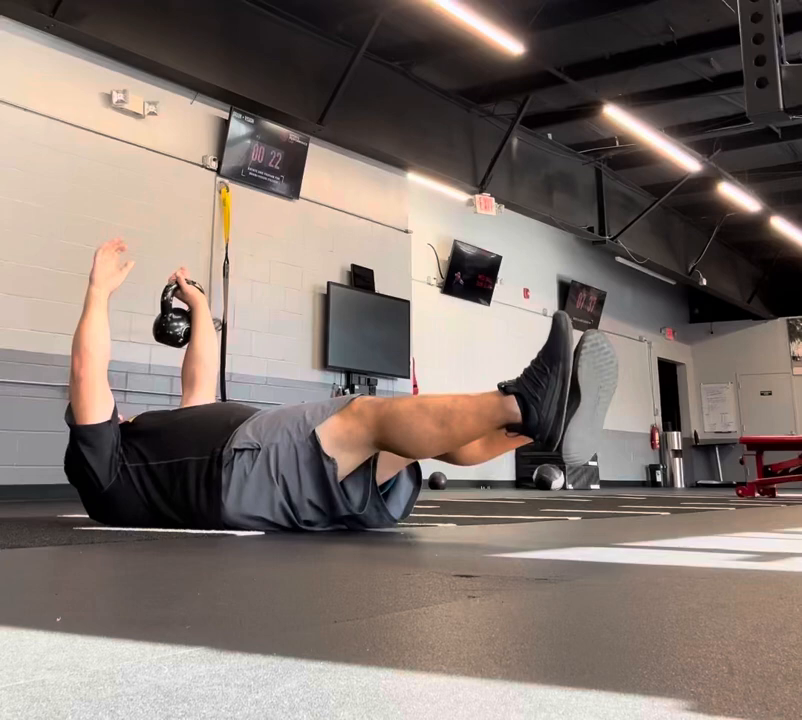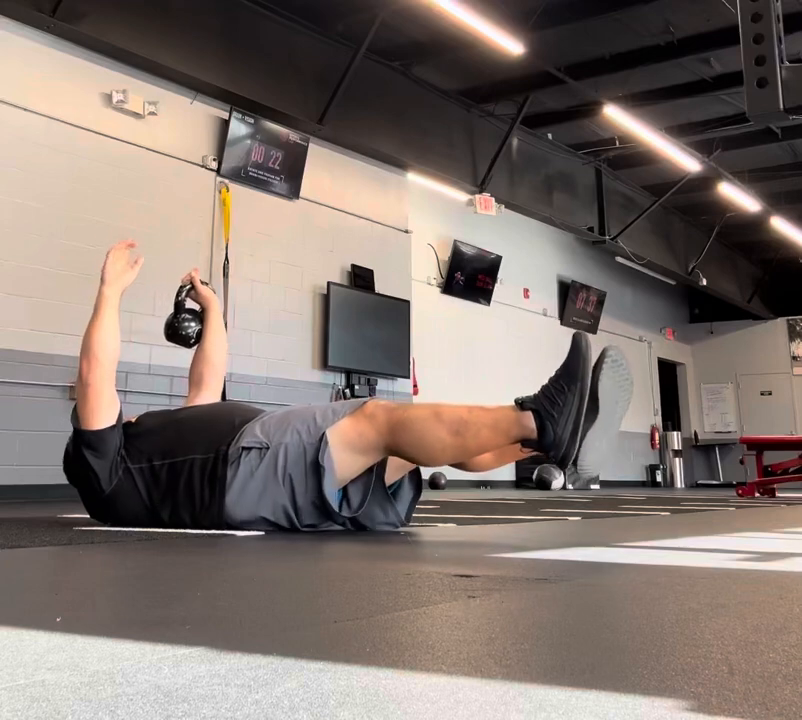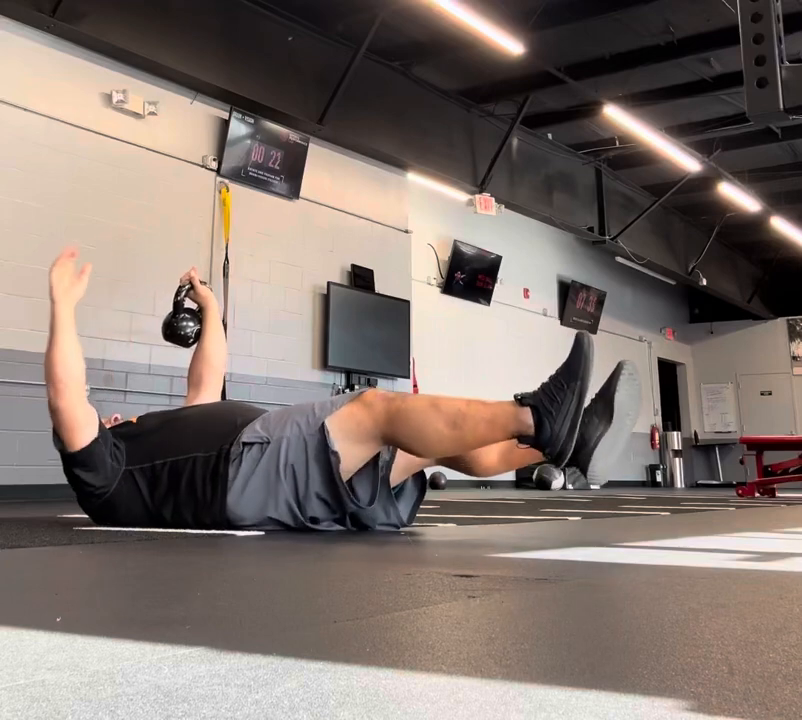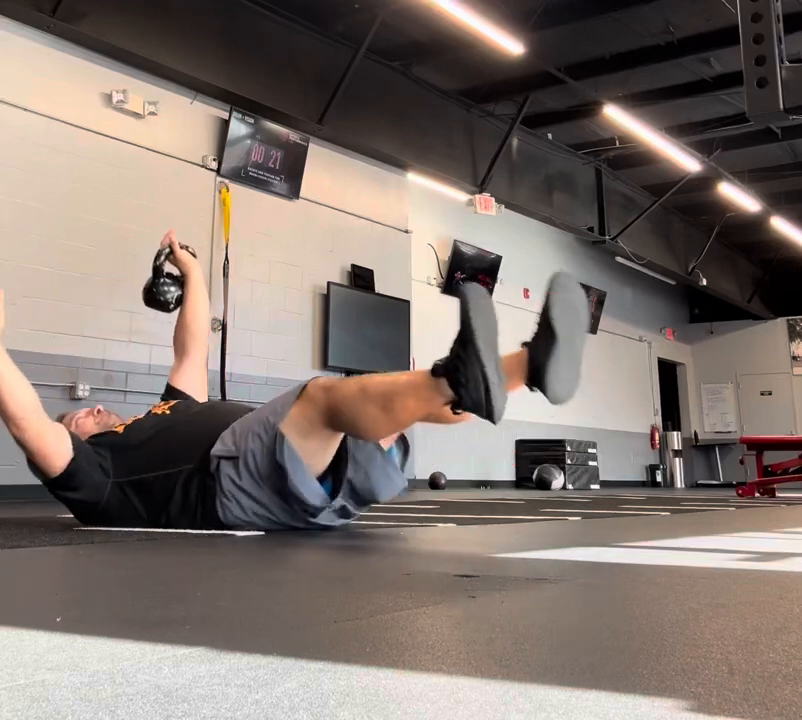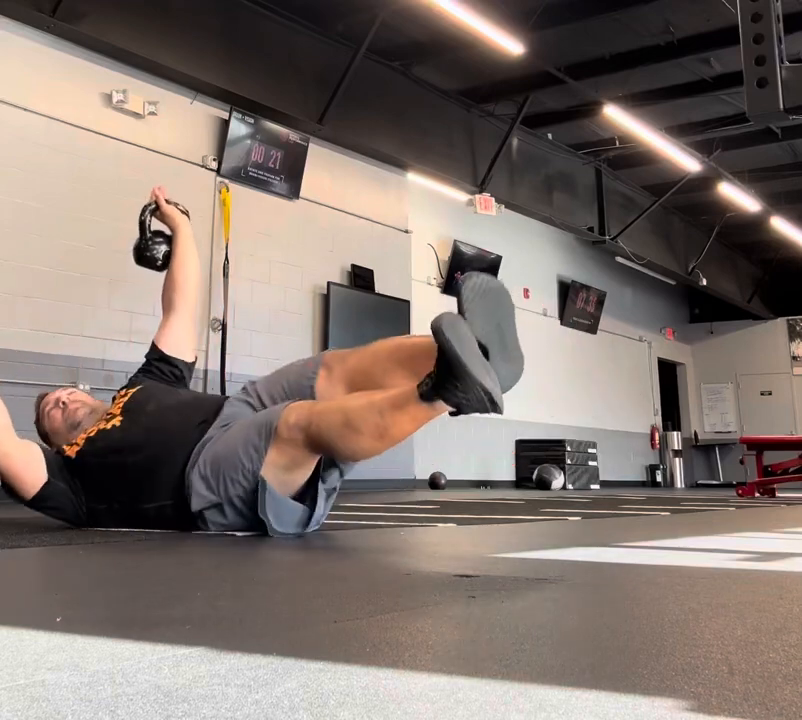
dt=0.4s
person 1, frame 1
left shoulder: (169, 436)
right shoulder: (104, 466)
left elbow: (199, 384)
right elbow: (88, 375)
left wrist: (198, 308)
right wrist: (100, 290)
left hip: (304, 478)
right hip: (243, 468)
right knee: (369, 413)
left ankle: (551, 421)
right ankle: (522, 405)
person 1, frame 2
left shoulder: (171, 435)
right shoulder: (105, 466)
left elbow: (207, 383)
right elbow: (95, 379)
left wrist: (211, 308)
right wrist: (110, 290)
left hip: (304, 481)
right hip: (248, 467)
right knee: (379, 419)
left ankle: (565, 428)
right ankle: (537, 421)
person 1, frame 3
left shoulder: (174, 434)
right shoulder: (106, 469)
left elbow: (205, 385)
right elbow: (68, 400)
left wrist: (211, 308)
right wrist: (64, 307)
left hip: (318, 487)
right hip: (251, 466)
left knee: (454, 439)
right knee: (377, 406)
left ankle: (573, 438)
right ankle: (537, 418)
person 1, frame 4
left shoulder: (166, 414)
right shoulder: (91, 468)
left elbow: (192, 353)
left wrist: (192, 270)
left hip: (315, 472)
right hip: (238, 475)
left knee: (418, 388)
right knee: (329, 392)
left ankle: (533, 363)
right ankle: (461, 382)
person 1, frame 5
left shoulder: (146, 386)
right shoulder: (70, 473)
left elbow: (180, 312)
left wrist: (181, 228)
right hip: (209, 474)
left knee: (345, 366)
right knee: (309, 419)
left ankle: (467, 348)
right ankle: (445, 393)
